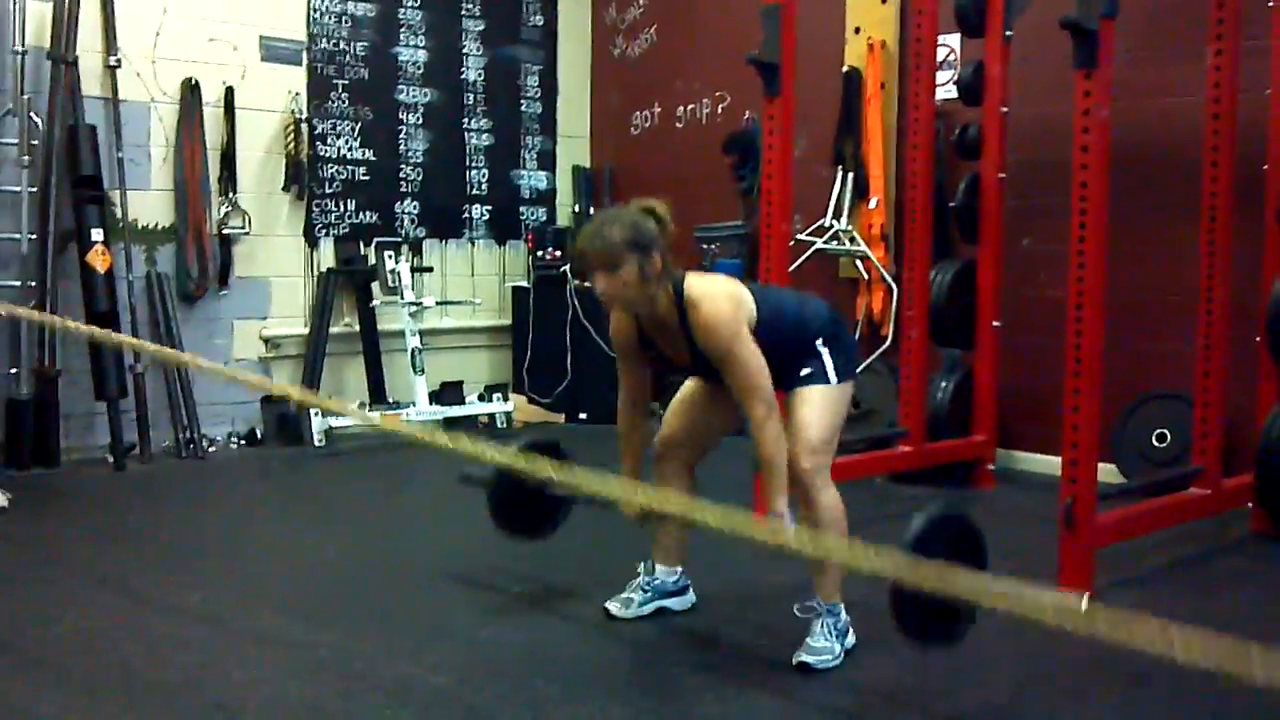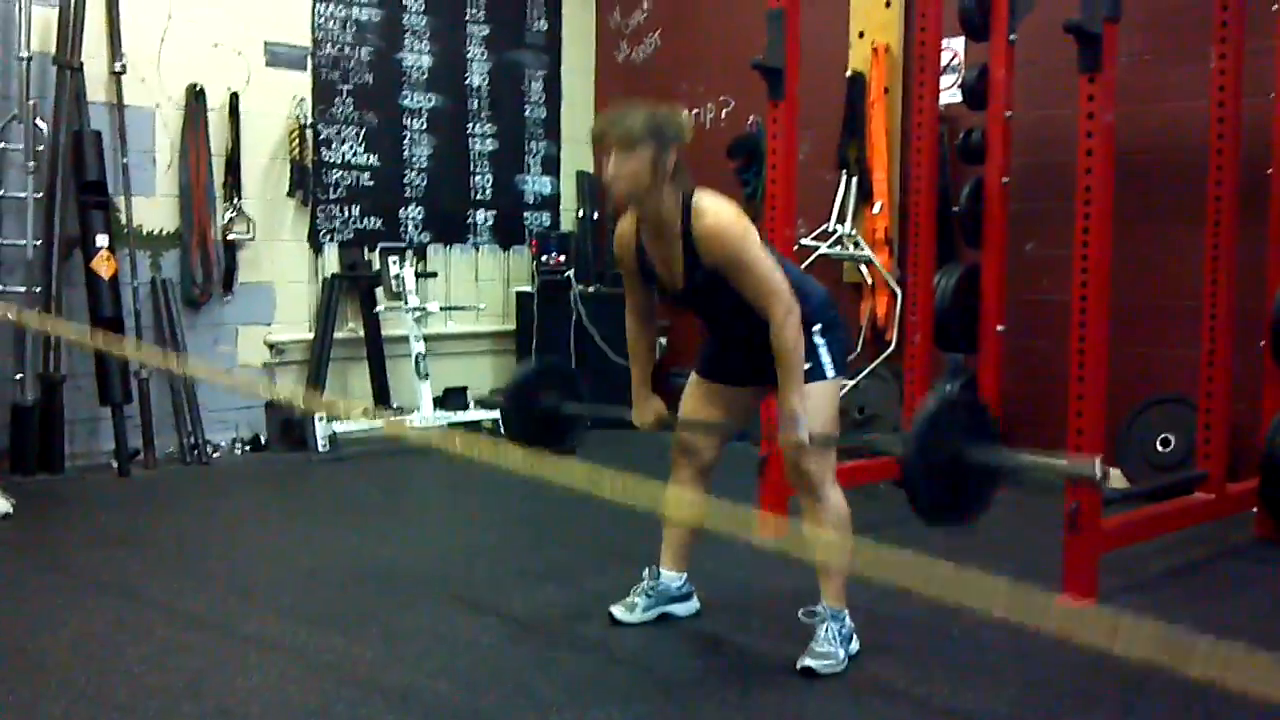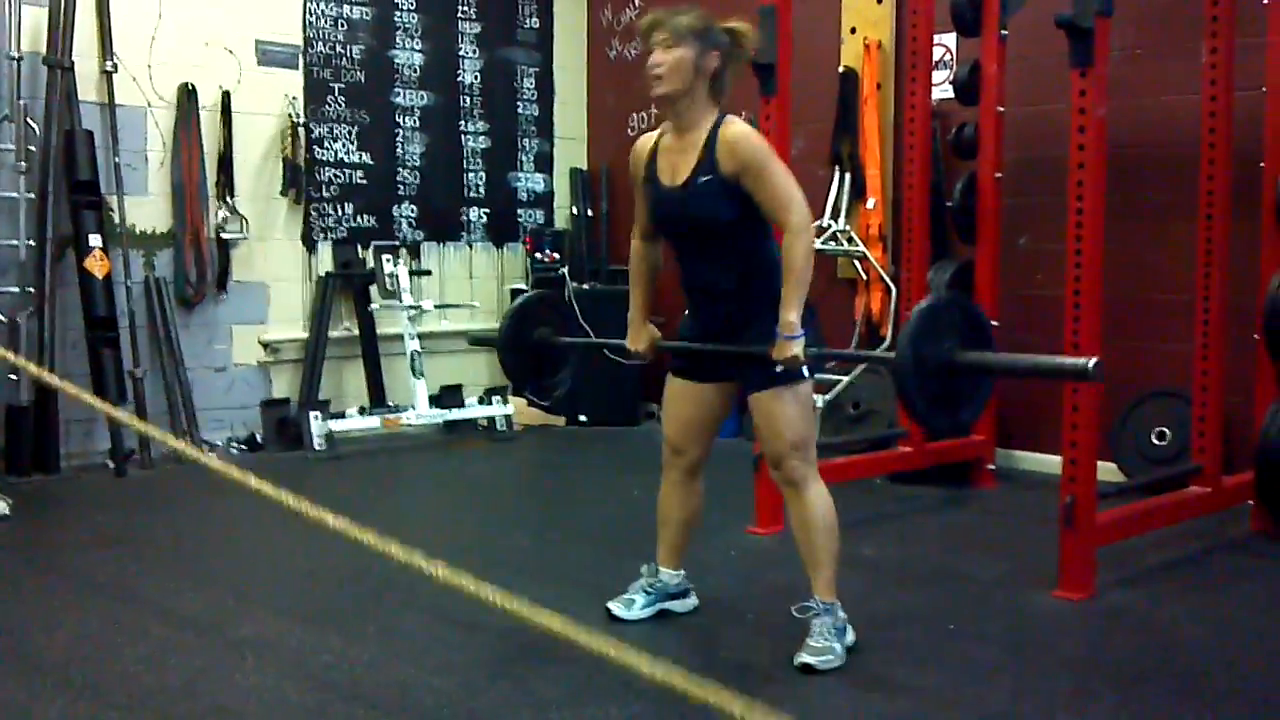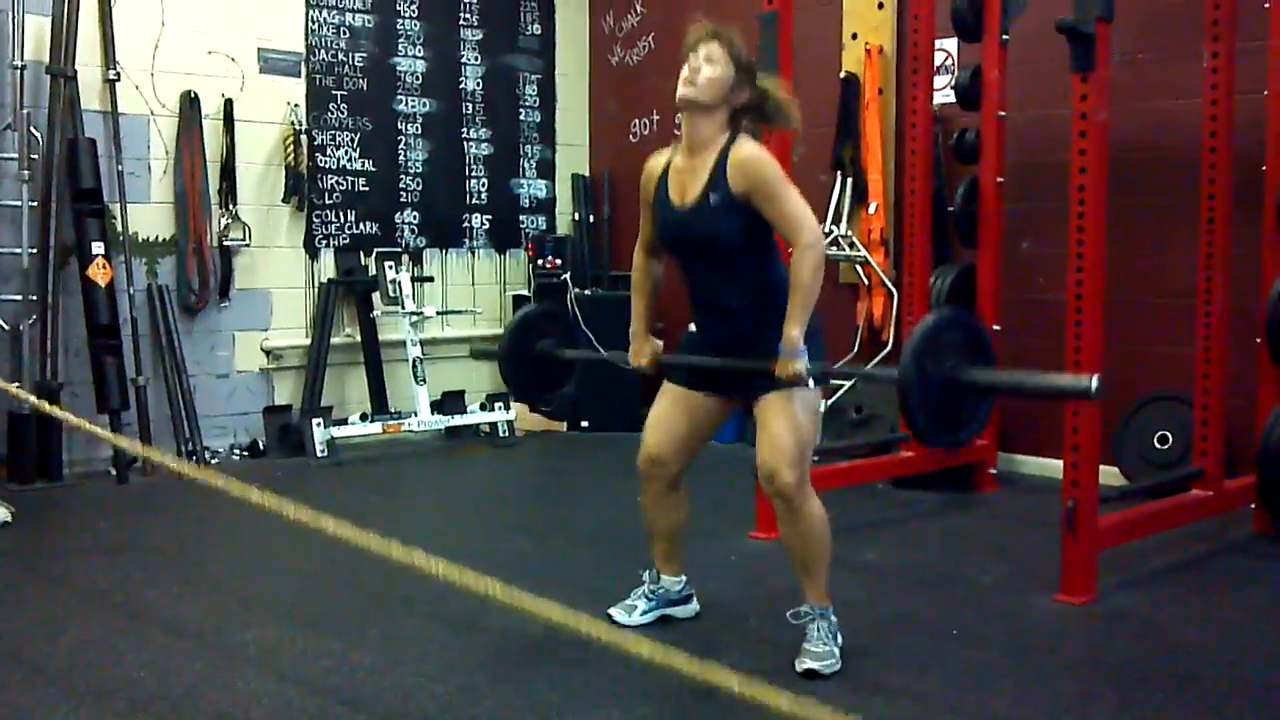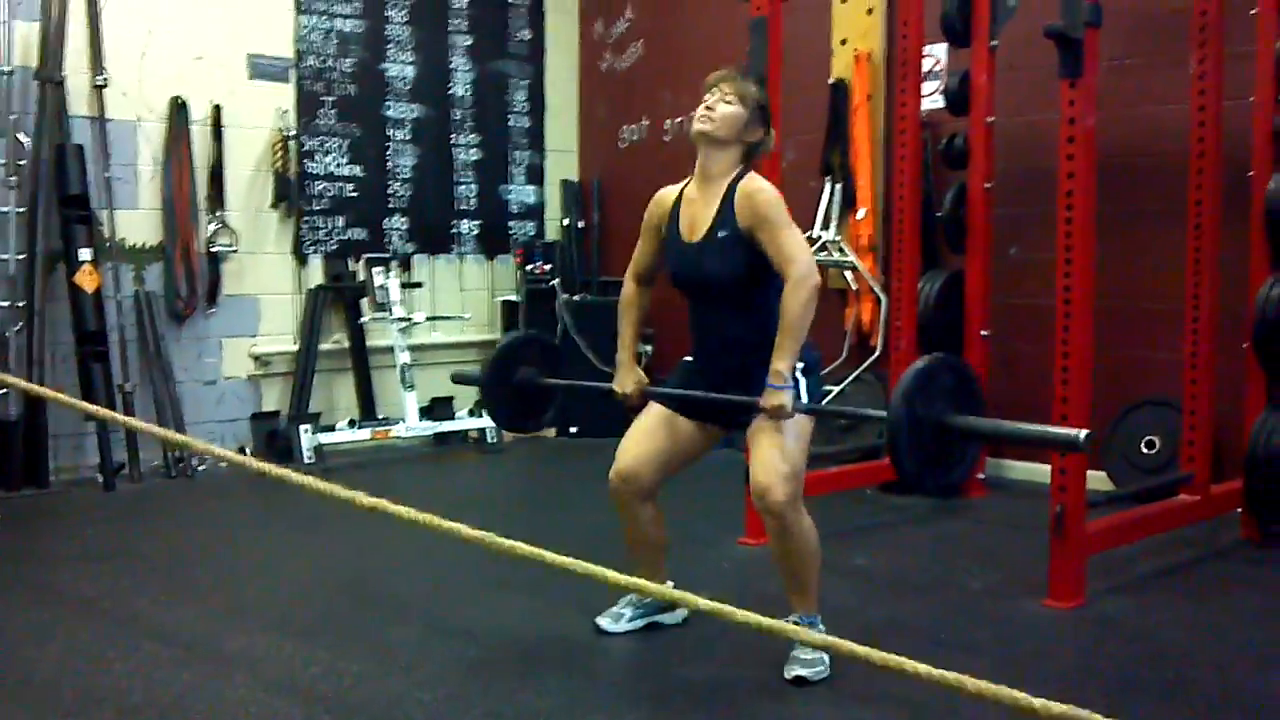
dt=0.2s
person 1, frame 1
left shoulder: (711, 310)
right shoulder: (626, 322)
left elbow: (763, 415)
right elbow: (633, 405)
left wrist: (779, 510)
right wrist: (629, 484)
left hip: (816, 346)
right hip: (748, 353)
left knee: (806, 466)
right knee: (671, 448)
left ankle: (831, 616)
right ankle: (667, 578)
person 1, frame 2
left shoulder: (714, 221)
right shoulder: (628, 234)
left elbow: (782, 308)
right elbow: (640, 315)
left wrist: (793, 407)
right wrist: (642, 394)
left hip: (806, 330)
right hip: (734, 341)
left knee: (810, 469)
right knee: (688, 453)
left ankle: (835, 621)
right ankle: (671, 583)
person 1, frame 3
left shoulder: (736, 140)
right shoulder: (646, 151)
left elbow: (797, 224)
right elbow: (645, 238)
left wrist: (790, 325)
right wrist: (638, 318)
left hip: (766, 321)
right hip: (705, 326)
left knee: (792, 466)
right knee: (680, 457)
left ankle: (829, 613)
right ankle: (668, 581)
person 1, frame 4
left shoulder: (747, 160)
right shoulder: (658, 168)
left elbow: (809, 243)
right elbow: (648, 251)
left wrist: (793, 343)
right wrist: (640, 332)
left hip: (775, 341)
right hip: (709, 341)
left knee: (784, 478)
right knee: (656, 465)
left ankle: (820, 617)
right ankle: (669, 585)
person 1, frame 5
left shoulder: (755, 195)
right shoulder: (665, 204)
left elbow: (804, 279)
right elbow: (638, 281)
left wrist: (779, 377)
right wrist: (626, 361)
left hip: (775, 369)
right hip: (706, 369)
left knee: (775, 494)
right knee: (628, 477)
left ankle: (807, 626)
right ankle: (654, 595)
